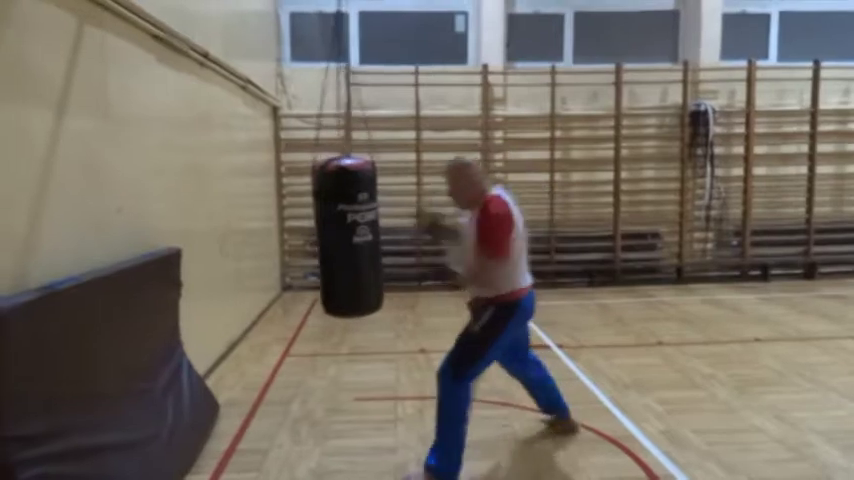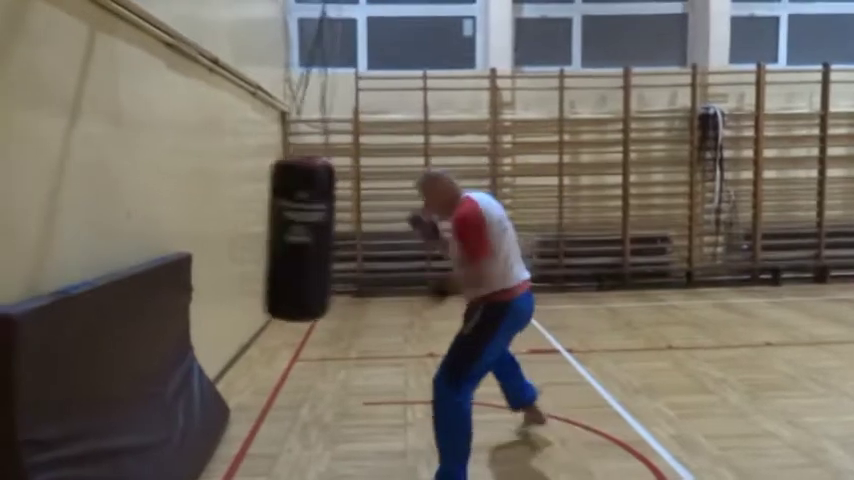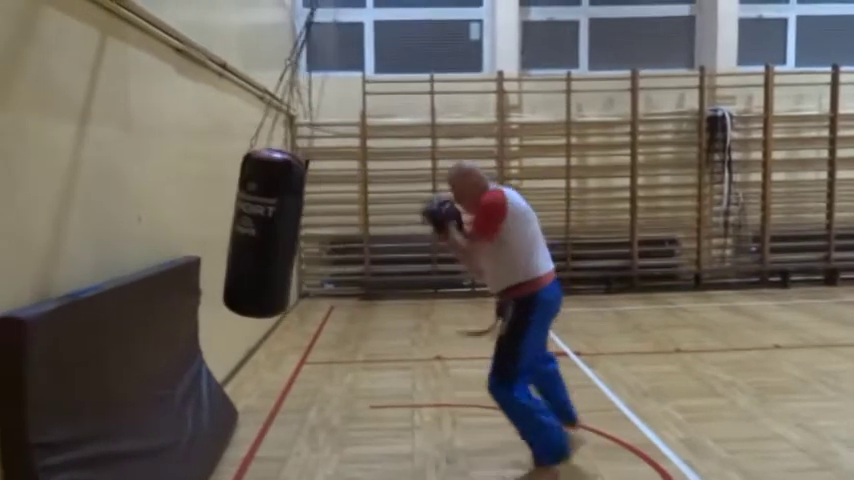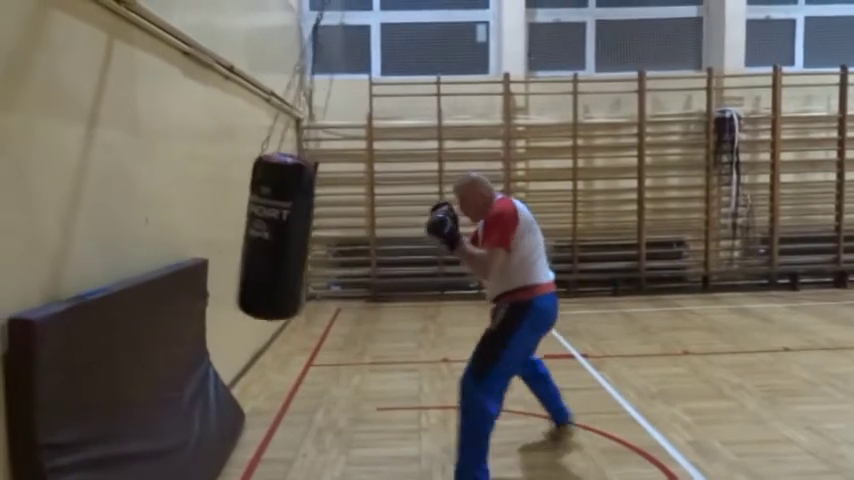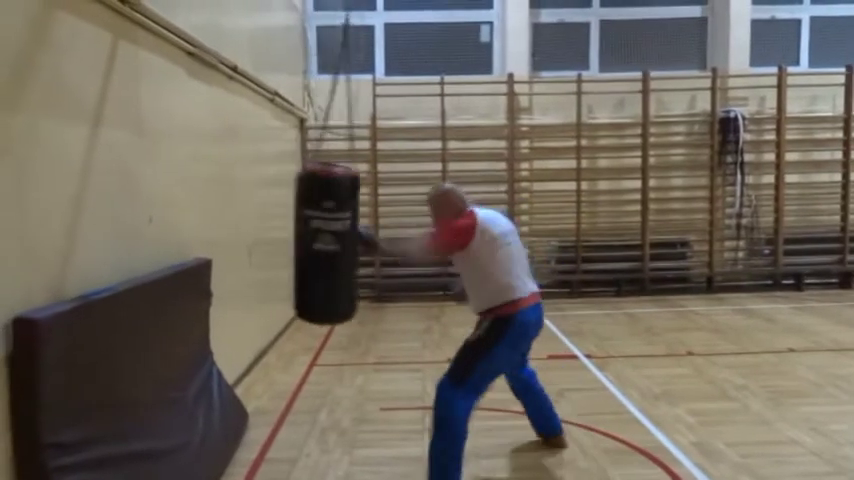
dt=0.3s
person 1, frame 1
left shoulder: (495, 211)
right shoulder: (487, 201)
left elbow: (488, 274)
right elbow: (469, 236)
right wrist: (441, 227)
left hip: (503, 306)
right hip: (512, 301)
left knee: (454, 376)
right knee: (520, 358)
right ankle: (562, 418)
person 1, frame 2
left shoulder: (466, 214)
right shoulder: (476, 202)
left elbow: (476, 277)
right elbow: (458, 252)
right wrist: (431, 233)
left hip: (500, 307)
right hip: (516, 299)
left knee: (451, 384)
right knee: (495, 354)
right ankle: (529, 406)
person 1, frame 3
left shoulder: (492, 203)
right shoulder: (498, 200)
left elbow: (471, 258)
right elbow: (475, 253)
left wrist: (446, 227)
right wrist: (451, 225)
left hip: (528, 299)
right hip: (541, 292)
left knee: (505, 383)
right knee: (535, 357)
left ankle: (553, 453)
right ankle: (565, 420)
person 1, frame 4
left shoulder: (502, 211)
right shoulder: (492, 216)
left elbow: (487, 268)
right elbow: (477, 262)
left wrist: (454, 241)
right wrist: (450, 233)
left hip: (524, 306)
right hip: (540, 302)
left knee: (477, 385)
right knee: (522, 361)
right ankle: (562, 422)
person 1, frame 5
left shoulder: (467, 223)
right shoulder: (491, 216)
left elbow: (419, 249)
left wrist: (374, 242)
left hip: (507, 319)
right hip: (530, 310)
left knee: (454, 392)
right knee: (516, 371)
right ankle: (553, 433)
